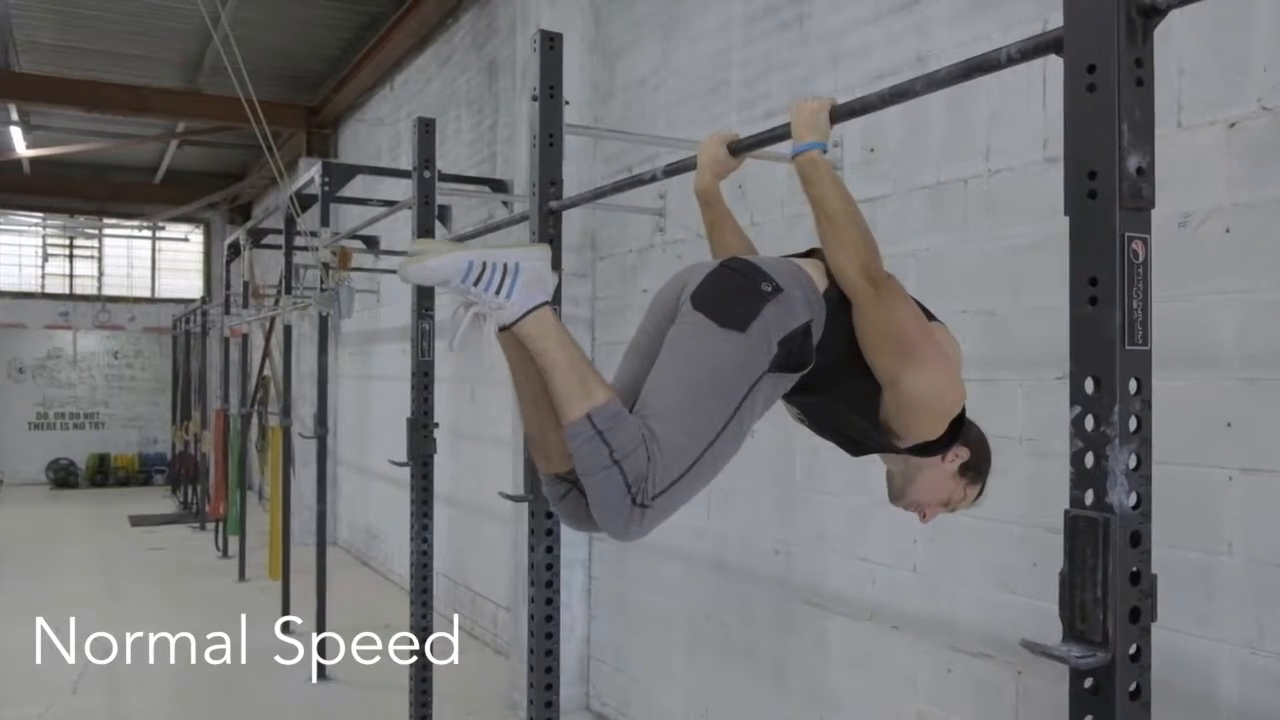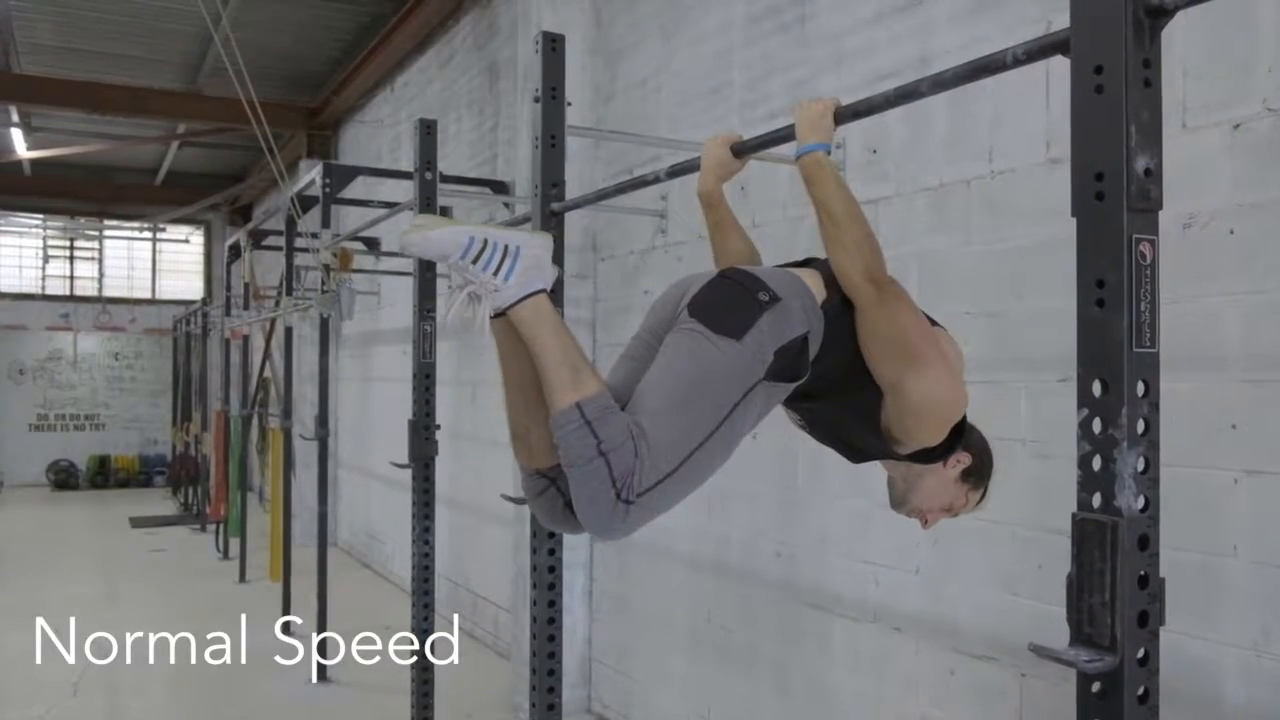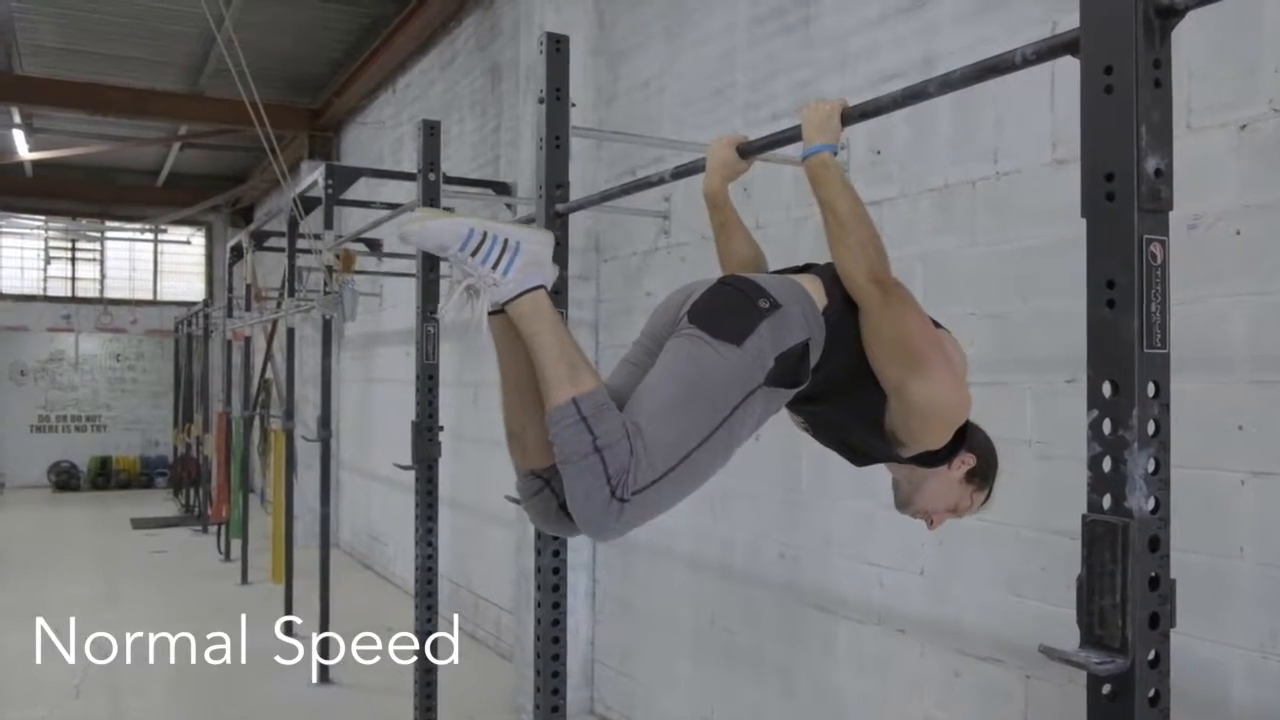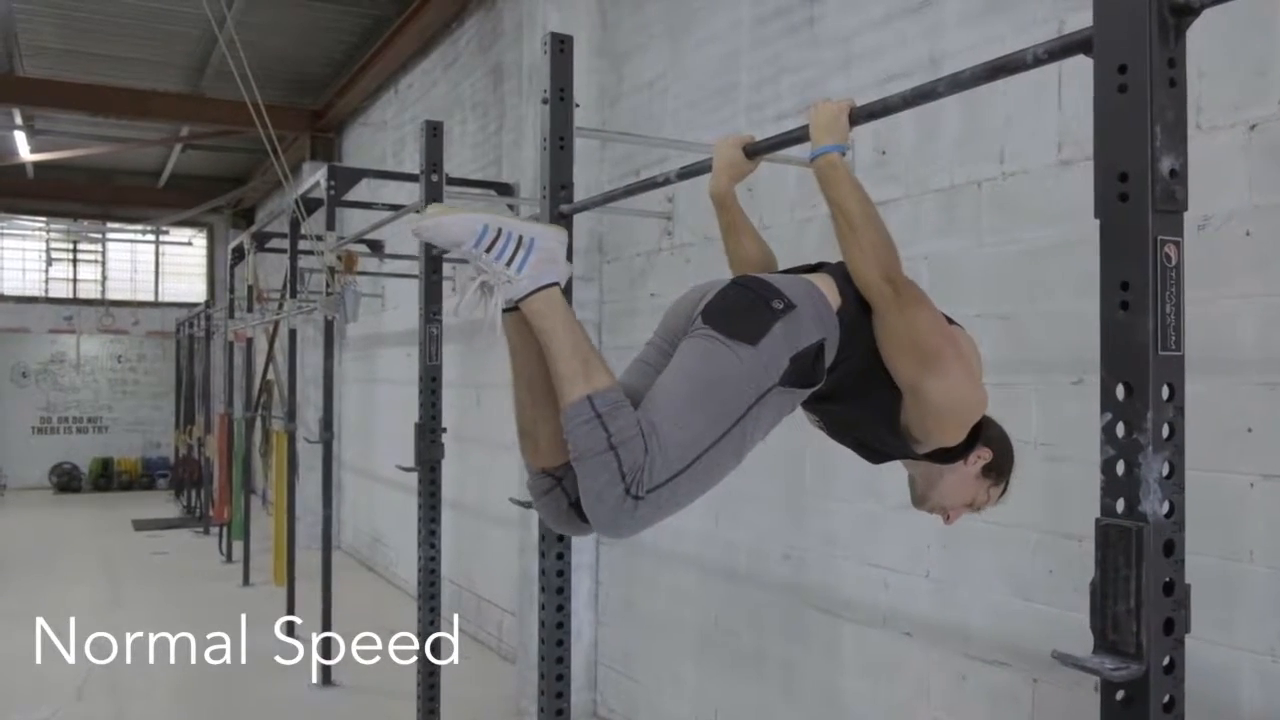
dt=0.3s
person 1, frame 1
right shoulder: (931, 398)
right elbow: (866, 281)
right wrist: (808, 154)
left hip: (711, 293)
right hip: (754, 316)
left knee: (582, 501)
right knee: (626, 506)
left ankle: (510, 302)
right ankle: (523, 301)
person 1, frame 2
right shoulder: (935, 405)
right elbow: (870, 284)
right wrist: (814, 154)
left hip: (702, 302)
right hip: (753, 328)
left knee: (560, 503)
right knee: (610, 503)
left ankle: (507, 295)
right ankle: (520, 286)
person 1, frame 3
right shoulder: (939, 407)
right elbow: (875, 287)
right wrist: (820, 156)
left hip: (710, 308)
right hip: (757, 332)
left knee: (556, 505)
right knee: (604, 504)
left ankle: (505, 288)
right ankle: (519, 282)
person 1, frame 4
right shoulder: (954, 404)
right elbow: (887, 286)
right wrist: (827, 156)
left hip: (716, 309)
right hip: (769, 335)
left knee: (566, 503)
right knee: (618, 501)
left ankle: (520, 289)
right ankle: (532, 278)
